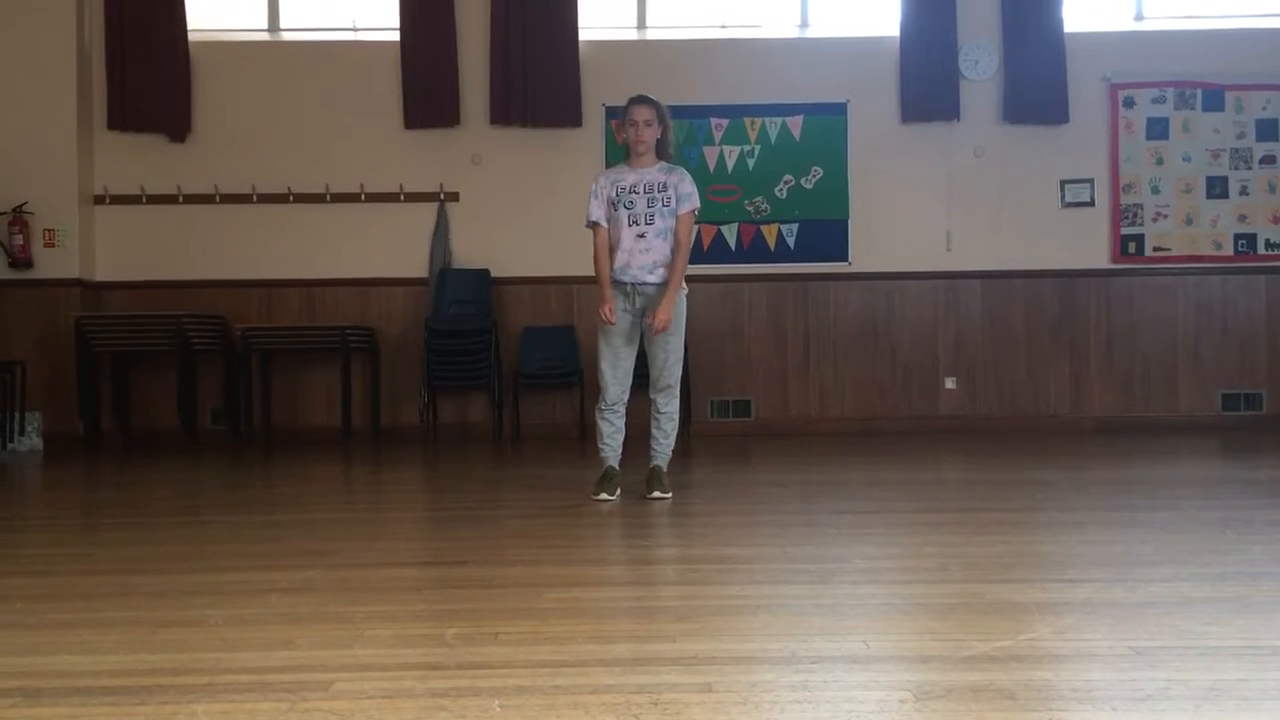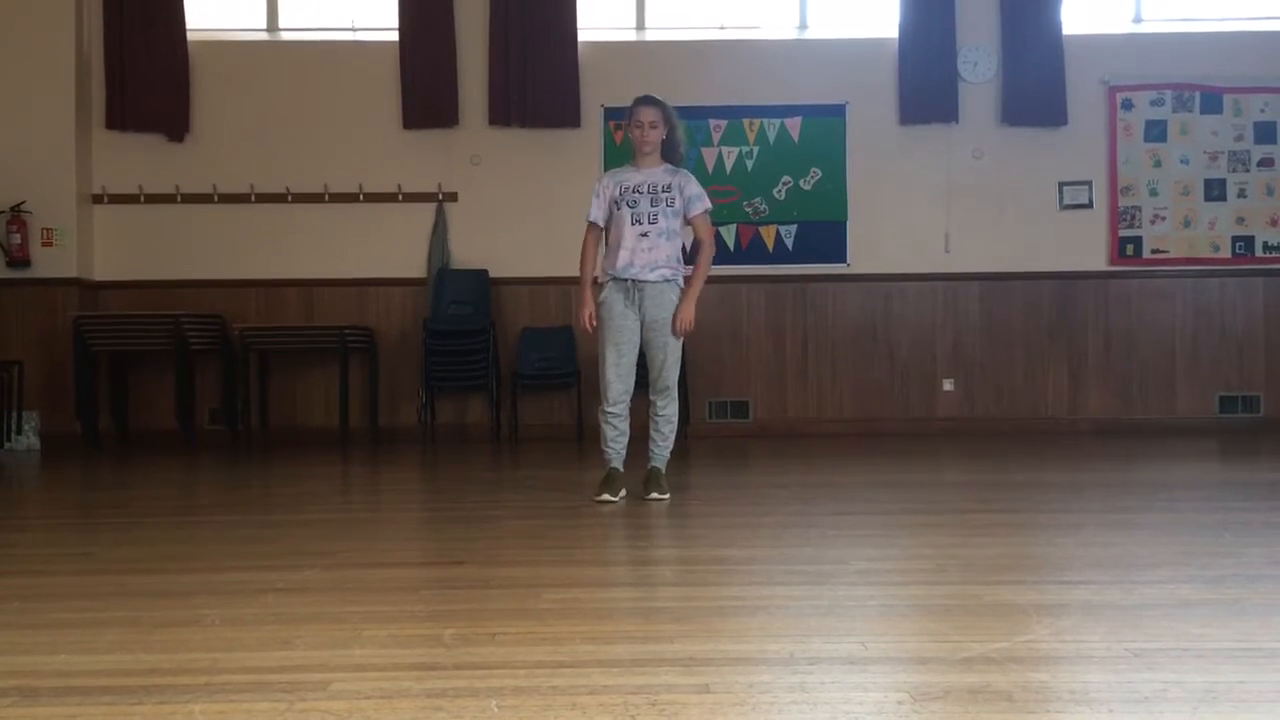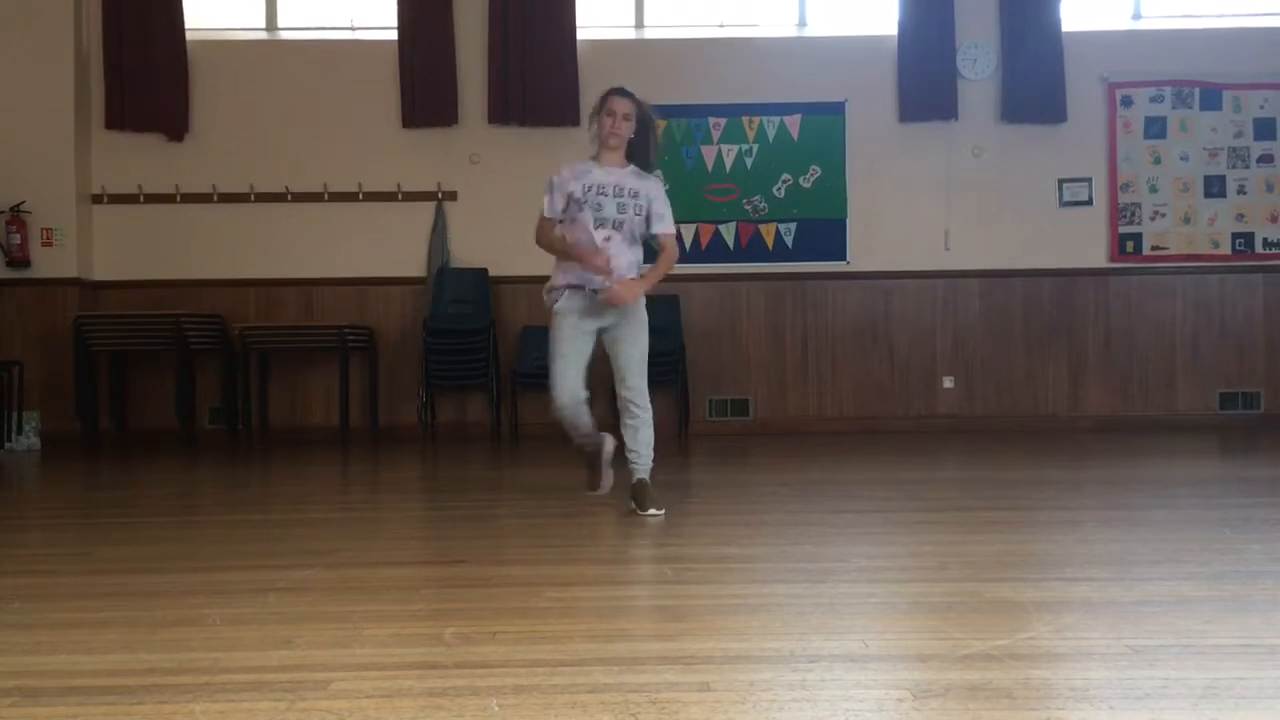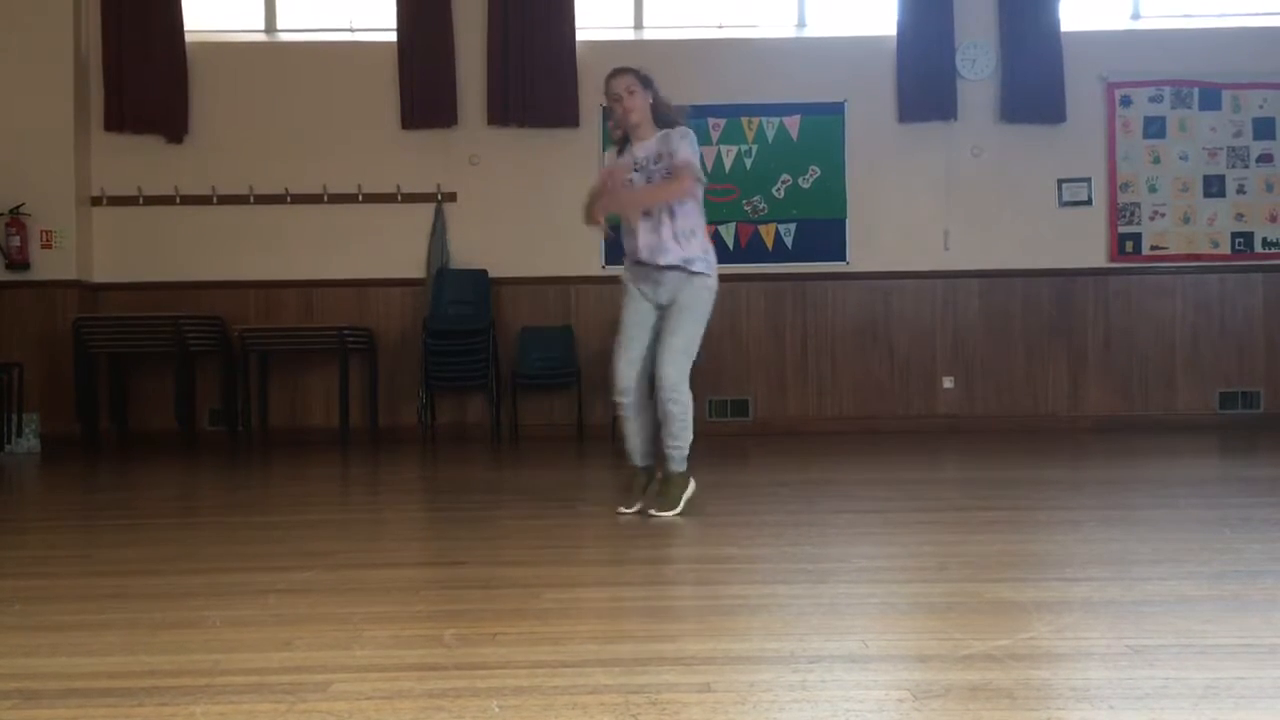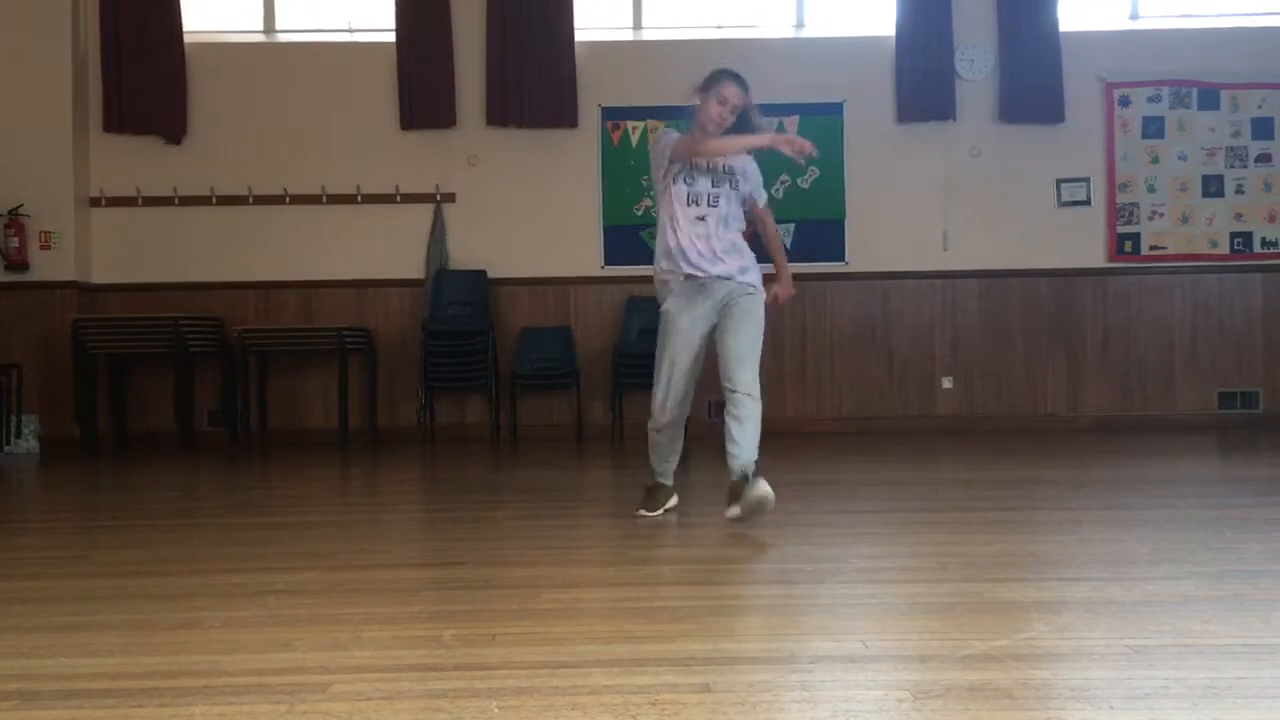
dt=1s
person 1, frame 1
left shoulder: (678, 179)
right shoulder: (606, 182)
left elbow: (682, 244)
right elbow: (601, 245)
left wrist: (668, 298)
right wrist: (606, 296)
left hip: (665, 291)
right hip: (621, 292)
left knee: (666, 385)
right knee: (612, 386)
left ankle: (658, 466)
right ankle: (610, 467)
person 1, frame 2
left shoulder: (683, 181)
right shoulder: (610, 182)
left elbow: (706, 243)
right elbow: (593, 239)
left wrist: (690, 299)
right wrist: (586, 293)
left hip: (665, 290)
right hip: (618, 291)
left knee: (664, 386)
right knee: (614, 385)
left ankle: (657, 468)
right ankle: (614, 468)
person 1, frame 3
left shoulder: (647, 185)
right shoulder: (568, 177)
left elbow: (669, 251)
right elbow: (544, 234)
left wrist: (639, 286)
right wrist: (580, 253)
left hip: (625, 300)
right hip: (573, 296)
left knee: (634, 393)
right knee: (566, 395)
left ankle: (641, 480)
right ankle: (594, 446)
person 1, frame 4
left shoulder: (679, 138)
right shoulder: (621, 160)
left elbow: (684, 185)
right elbow: (593, 216)
left wrist: (624, 199)
right wrist: (605, 187)
left hip: (690, 274)
right hip: (642, 278)
left knee: (669, 375)
right knee: (627, 383)
left ankle: (677, 472)
right ankle: (642, 471)
person 1, frame 5
left shoulder: (744, 165)
right shoulder: (667, 144)
left elbow: (763, 220)
right elbow: (705, 149)
left wrist: (783, 270)
right wrist: (771, 139)
left hip: (741, 287)
right hip: (685, 290)
left knee: (743, 386)
right knee: (668, 403)
left ankle: (743, 480)
right ankle: (661, 483)
